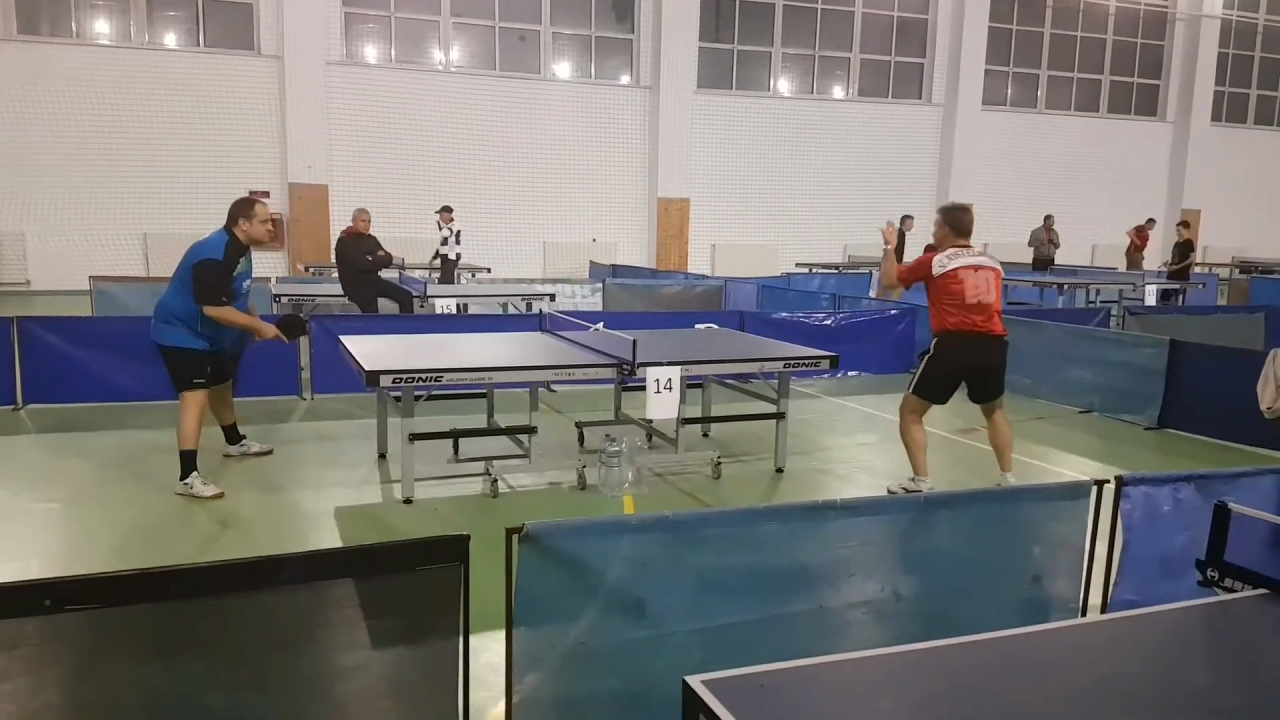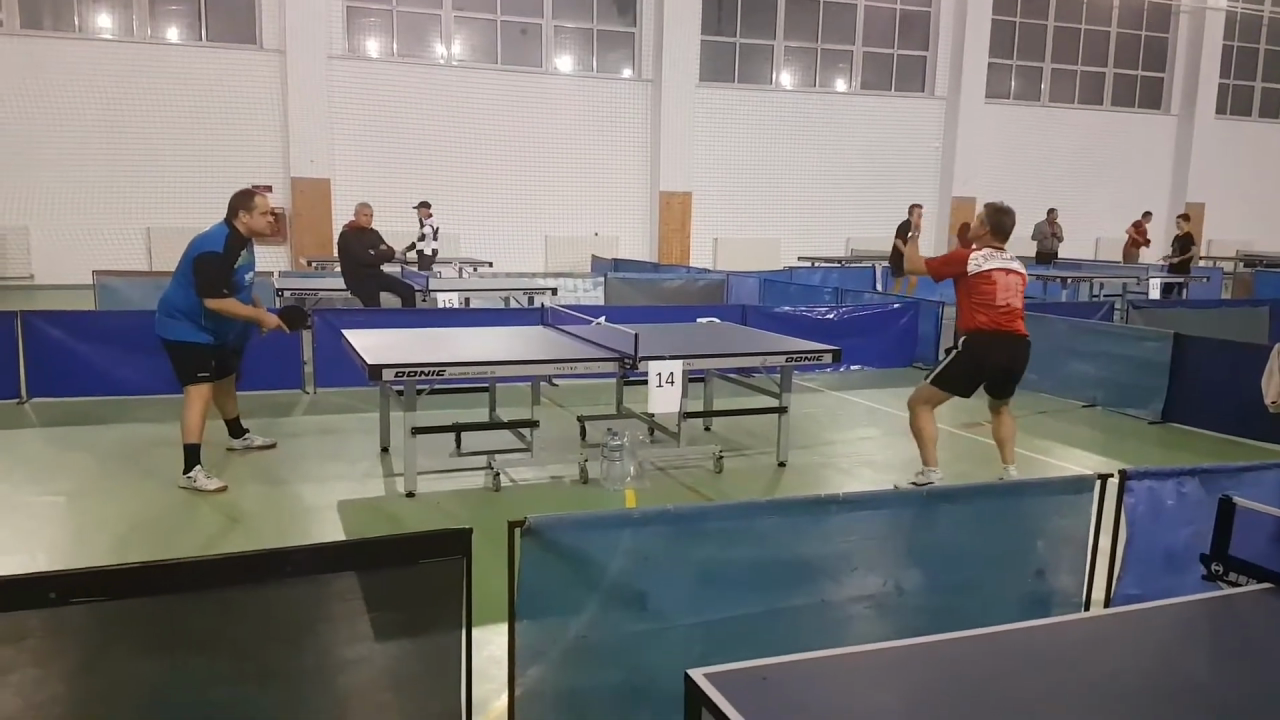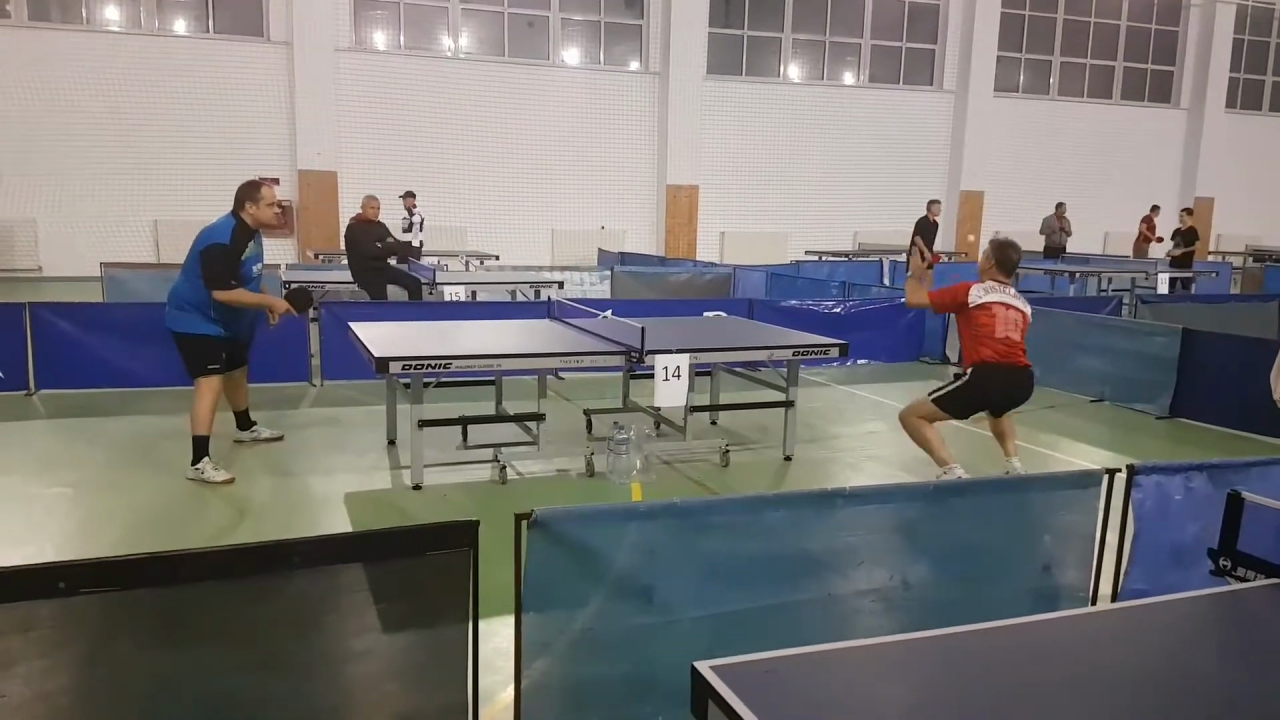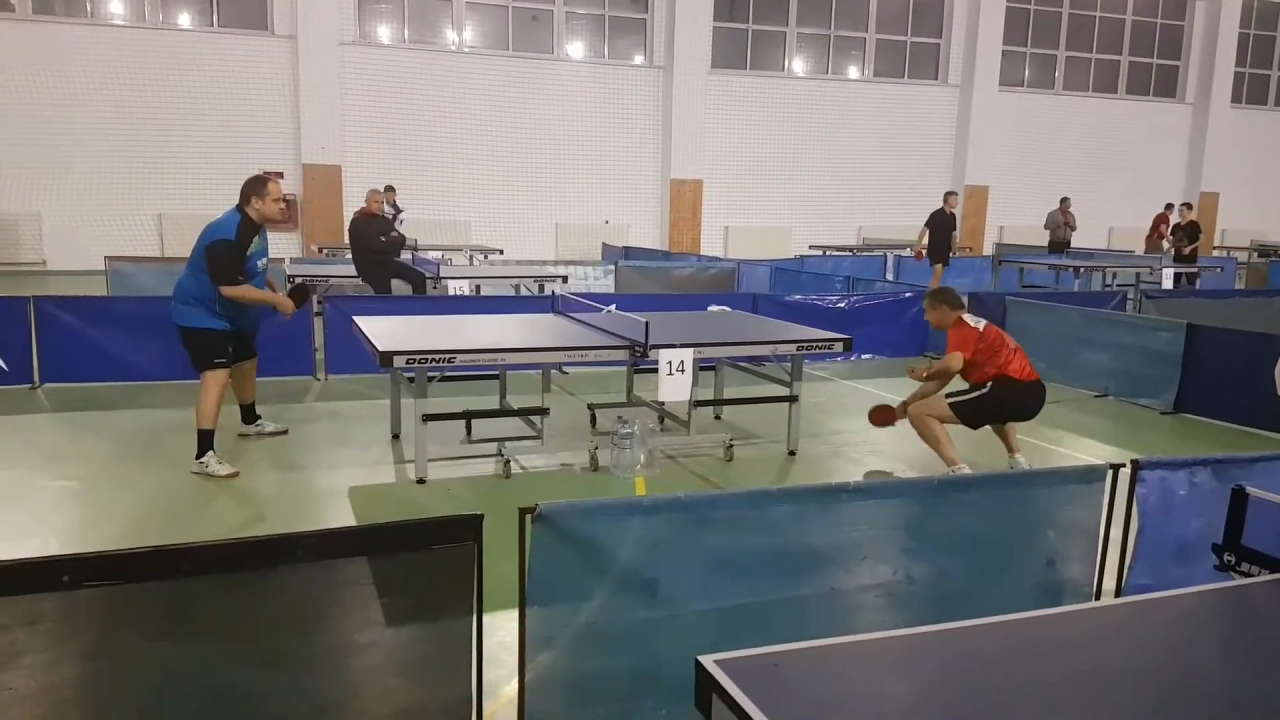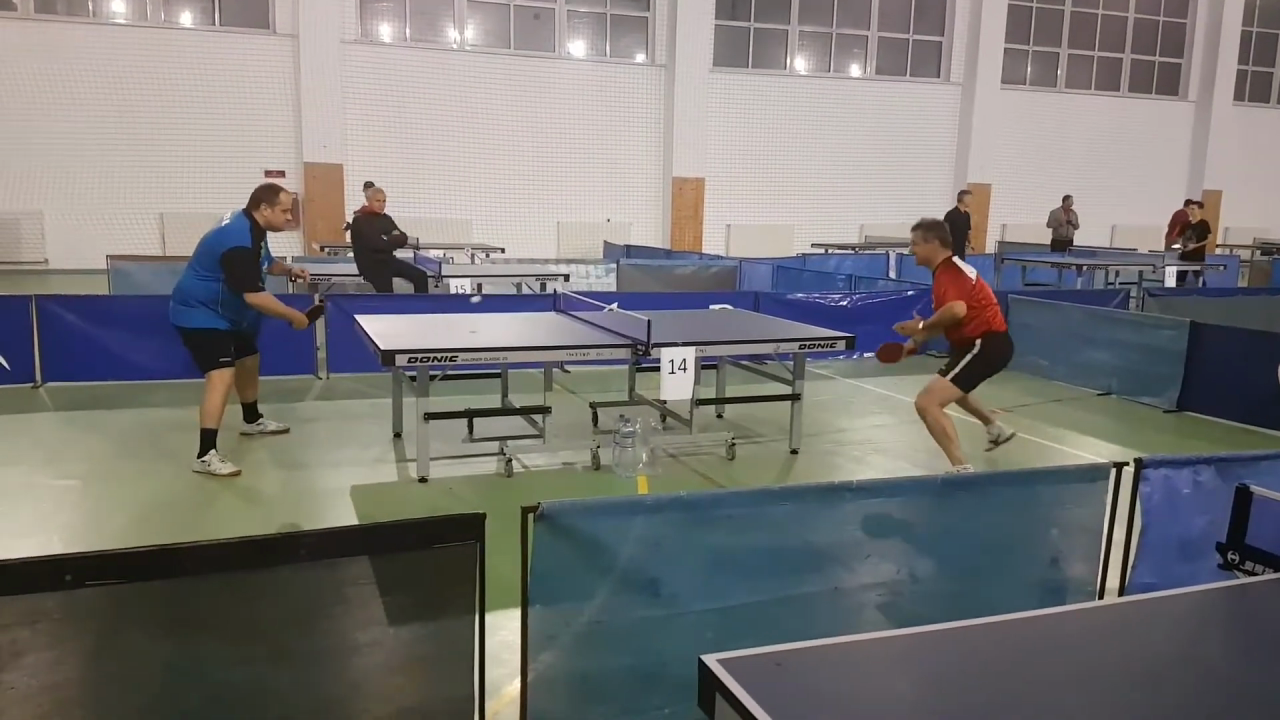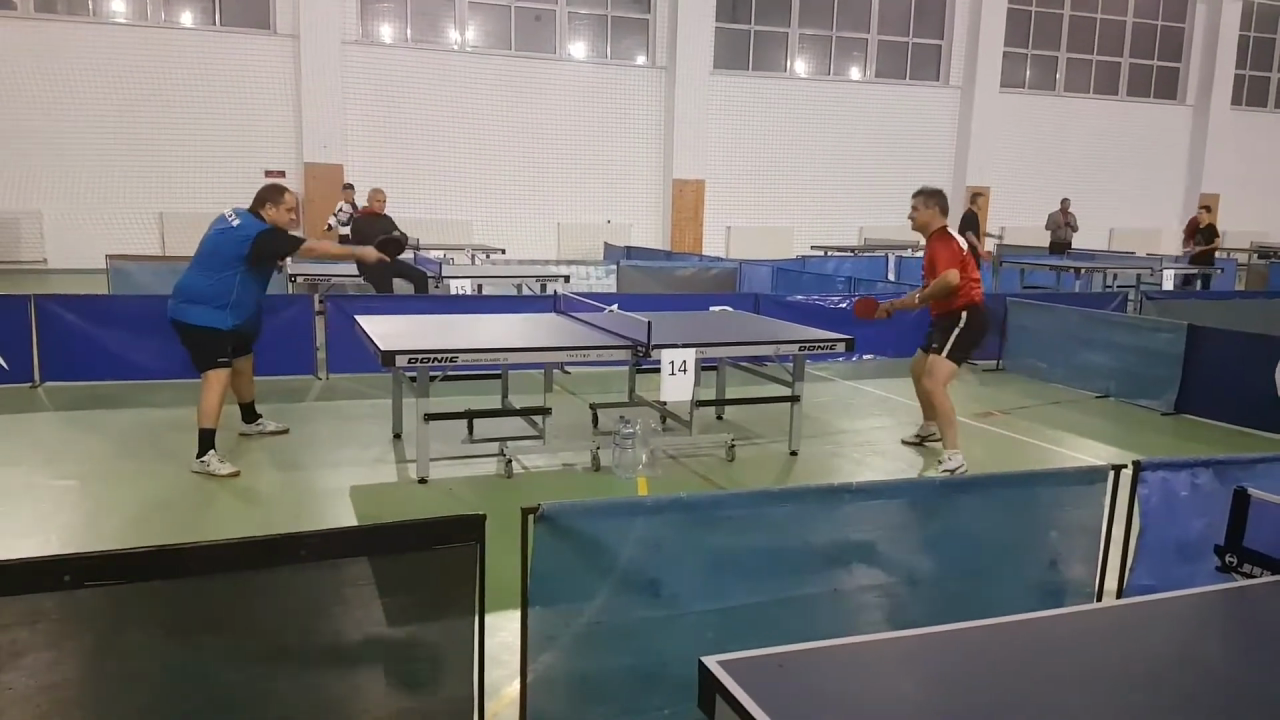
dt=0.3s
person 1, frame 1
left shoulder: (239, 248)
right shoulder: (214, 254)
right elbow: (214, 308)
left wrist: (252, 318)
right wrist: (259, 326)
left hip: (207, 334)
right hip: (181, 333)
left knee: (222, 385)
right knee: (195, 397)
left ankle: (235, 442)
right ankle: (188, 477)
person 1, frame 2
left shoulder: (242, 241)
right shoulder: (215, 247)
right elbow: (215, 301)
left wrist: (258, 310)
right wrist: (261, 316)
left hip: (215, 329)
right hip: (186, 327)
left knee: (226, 380)
right knee: (199, 391)
left ankle: (238, 435)
right ankle: (191, 471)
person 1, frame 3
left shoulder: (250, 233)
right shoulder: (222, 240)
right elbow: (223, 292)
left wrist: (267, 303)
right wrist: (270, 301)
left hip: (226, 322)
right hip: (197, 320)
left knee: (236, 372)
right knee: (210, 383)
left ankle: (246, 428)
right ankle: (199, 462)
person 1, frame 4
left shoulder: (254, 226)
right shoulder: (228, 235)
right elbow: (232, 288)
left wrist: (275, 291)
right wrist: (276, 300)
left hip: (230, 316)
right hip: (202, 315)
left knee: (245, 364)
right knee: (217, 377)
left ankle: (251, 421)
right ankle: (204, 456)
person 1, frame 5
left shoulder: (251, 227)
right shoulder: (240, 241)
left elbow: (258, 265)
right elbow: (255, 295)
left wrist: (288, 269)
right wrist: (294, 316)
left hip: (225, 313)
right hip: (201, 315)
left knee: (248, 362)
right knee: (221, 376)
left ankle: (252, 420)
right ankle: (206, 454)
person 1, frame 6
left shoulder: (238, 218)
right shoulder: (259, 234)
right elbow: (311, 249)
left wrist: (271, 263)
right wrist: (360, 252)
left hip: (214, 310)
right hip: (201, 314)
left knee: (242, 363)
right knee: (218, 377)
left ankle: (251, 420)
right ankle: (205, 455)
person 2, frame 1
left shoulder: (934, 262)
right shoulder: (993, 265)
left elbow: (890, 279)
left wrist: (890, 246)
left hip: (954, 346)
right hip: (993, 347)
left knee: (910, 412)
right knee: (994, 412)
left ankle: (921, 482)
right ankle: (1008, 479)
person 2, frame 2
left shoulder: (967, 259)
right shoulder: (1019, 267)
left elbow: (912, 266)
left wrist: (913, 235)
left hip: (980, 345)
right hip: (1017, 348)
left knee: (919, 402)
right knee: (1000, 408)
left ankle: (930, 474)
right ankle: (1010, 473)
person 2, frame 3
left shoulder: (969, 292)
right shoulder: (1022, 304)
left elbow: (914, 299)
left wrist: (915, 272)
left hip: (985, 377)
right hip: (1022, 381)
left knee: (911, 416)
right knee: (997, 410)
left ankle: (951, 471)
right ankle: (1013, 465)
person 2, frame 4
left shoulder: (961, 328)
right shoulder: (974, 326)
left elbow: (952, 366)
right elbow: (944, 377)
left wrist: (924, 373)
right wrist: (907, 402)
left hip: (1008, 391)
left knee: (918, 412)
left ankle: (959, 473)
right ankle: (1017, 460)
person 2, frame 5
left shoulder: (949, 273)
right shoulder: (950, 270)
left elbow: (956, 311)
right elbow: (945, 322)
left wrist: (920, 325)
right wrist: (917, 340)
left hip: (986, 346)
right hip: (992, 343)
left knee: (927, 403)
right knee: (951, 386)
left ankle: (963, 471)
right ankle: (994, 428)
person 2, frame 6
left shoulder: (942, 241)
right shoulder: (940, 240)
left elbow: (951, 279)
right elbow: (934, 288)
left wrist: (919, 298)
right wrist: (895, 305)
left hip: (963, 318)
right hip: (951, 317)
left knee: (932, 385)
right knee: (918, 370)
left ankle: (953, 458)
right ankle: (929, 429)
